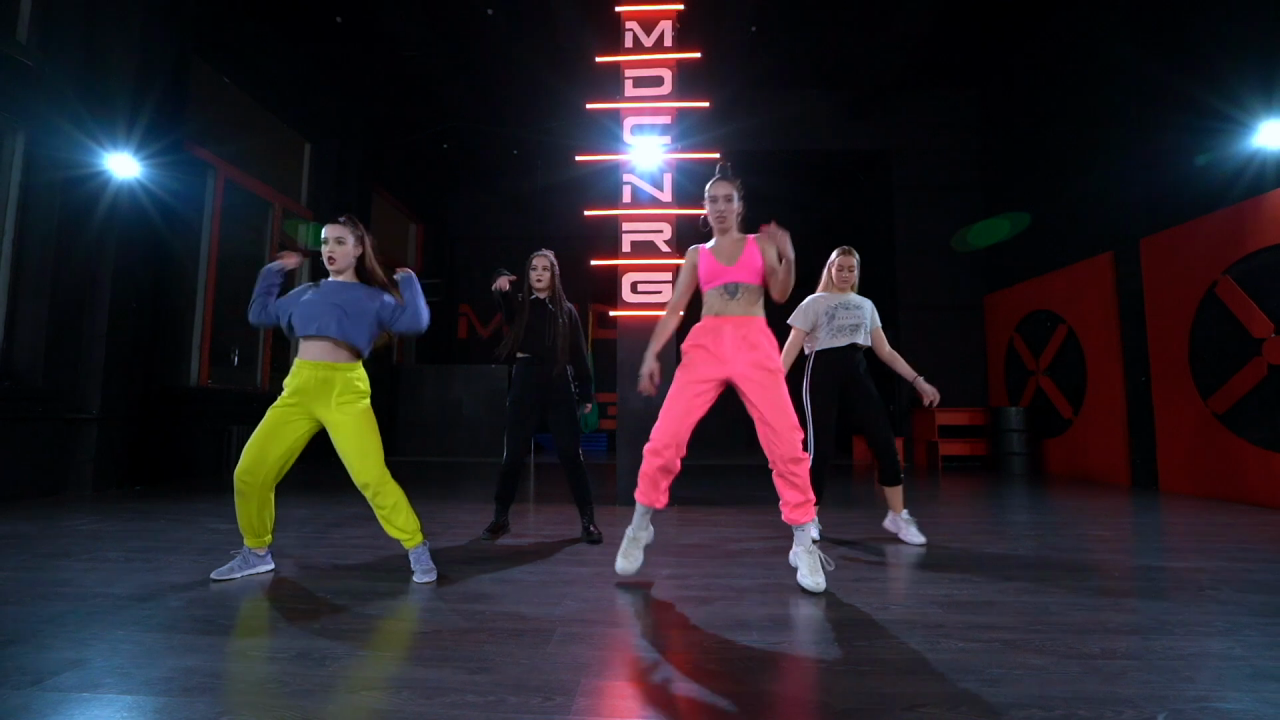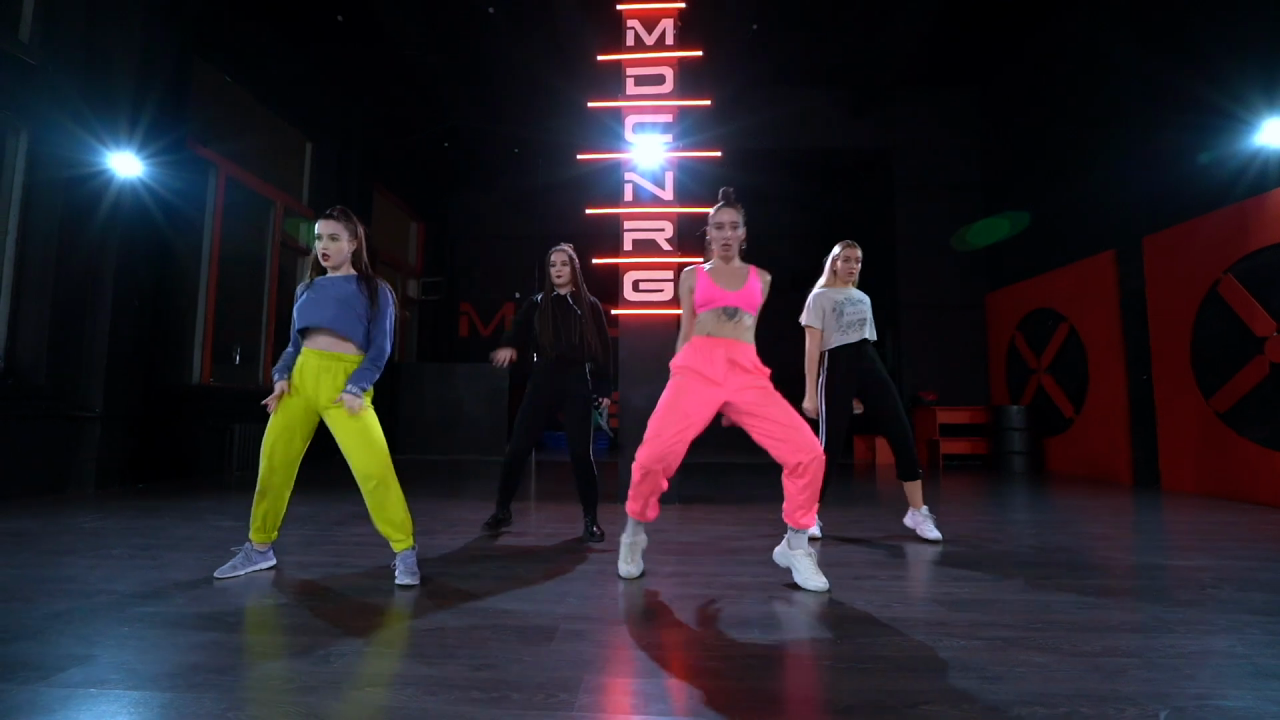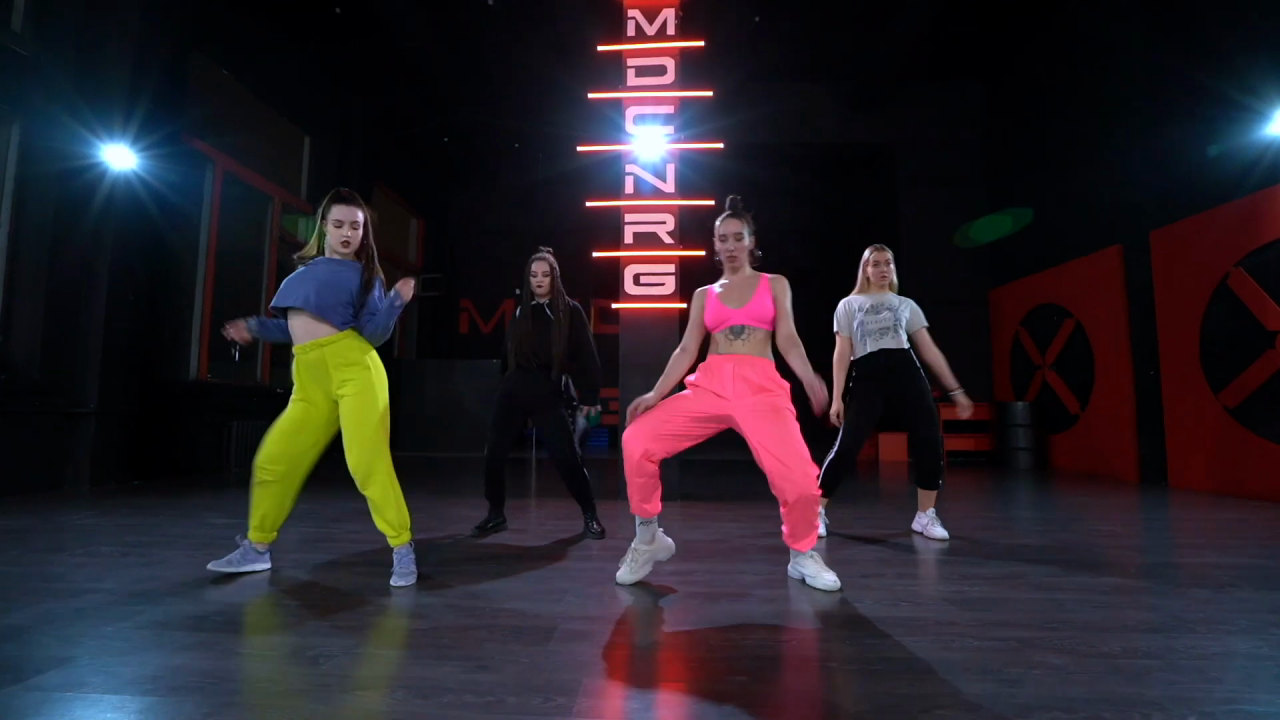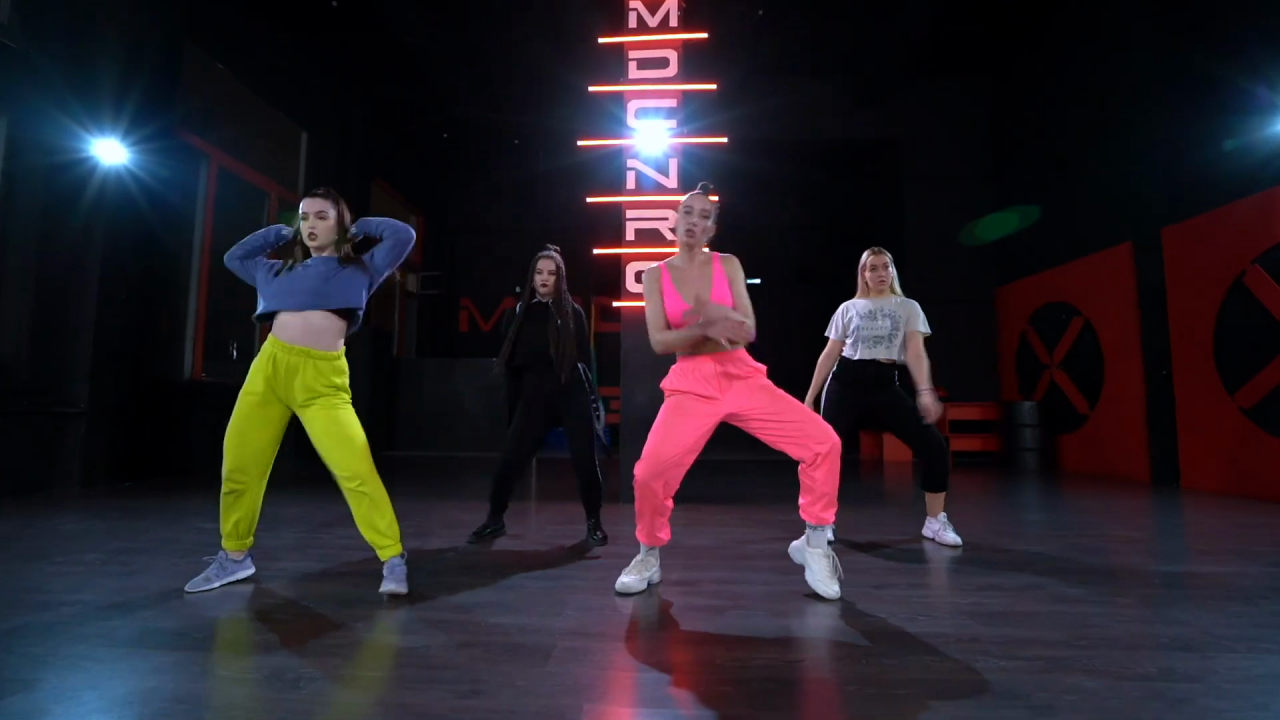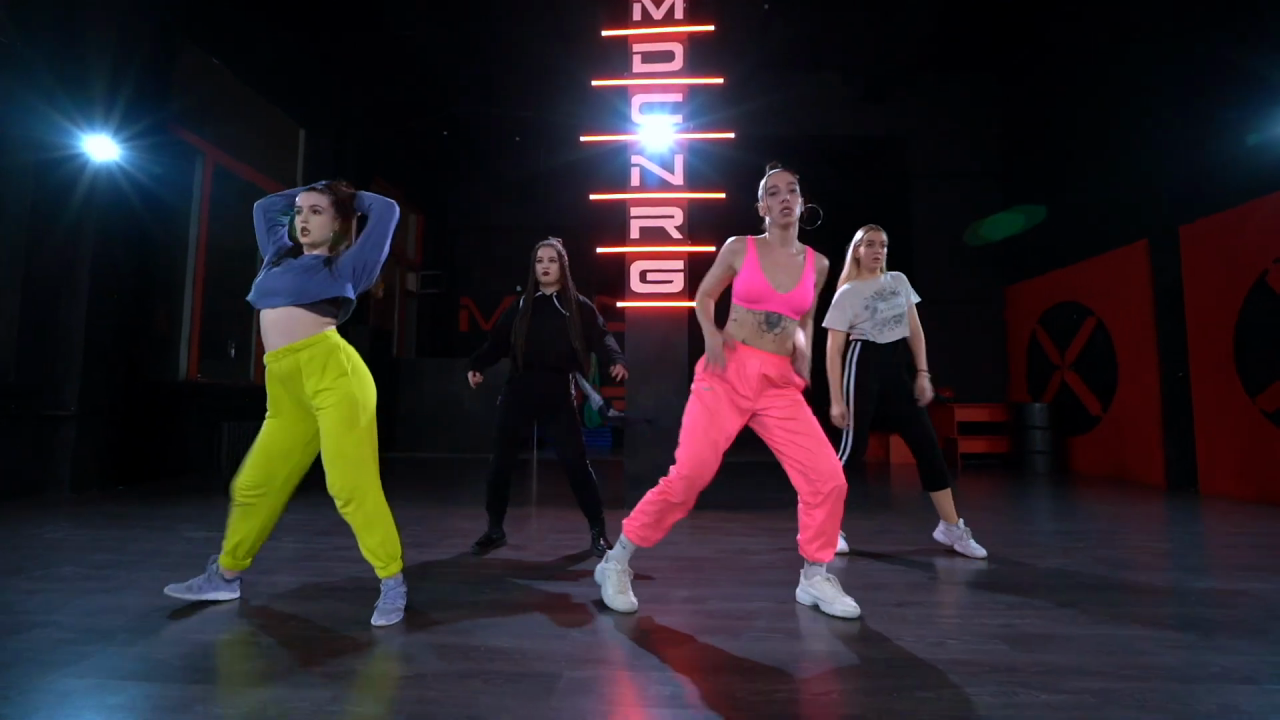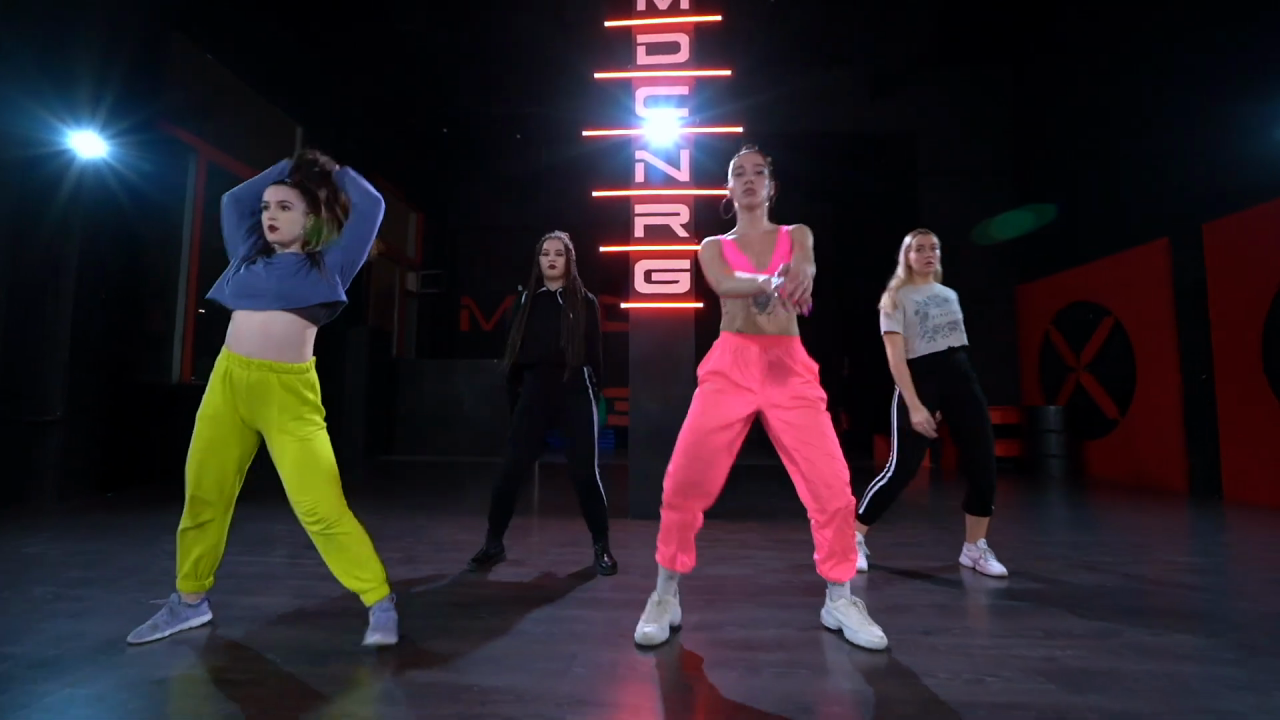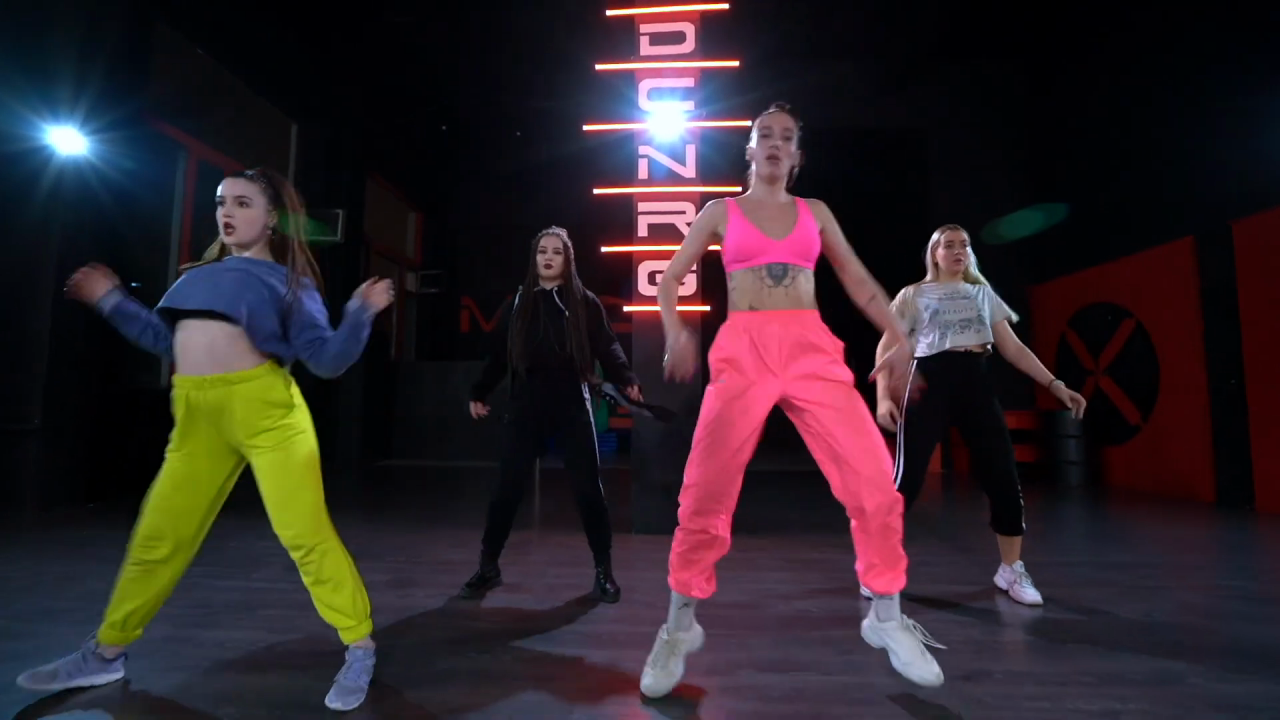
dt=0.4s
person 1, frame 1
left shoulder: (761, 240)
right shoulder: (696, 254)
left elbow: (780, 294)
right elbow: (675, 307)
left wrist: (786, 258)
right wrist: (651, 353)
left hip: (755, 346)
right hip: (708, 345)
left knee: (785, 444)
right knee: (667, 435)
left ankle: (803, 544)
right ankle: (640, 527)
person 1, frame 2
left shoulder: (759, 278)
right shoulder: (693, 274)
right elbow: (685, 332)
left wrist: (749, 398)
right wrist: (680, 375)
left hip: (746, 376)
right hip: (696, 370)
left knee: (808, 452)
right knee: (653, 455)
left ankle: (795, 547)
right ankle: (635, 533)
person 1, frame 3
left shoulder: (776, 284)
right shoulder: (704, 295)
left elbow: (788, 339)
right elbow: (687, 349)
left wrist: (808, 375)
right wrist: (657, 393)
left hip: (762, 389)
right hip: (709, 386)
left knee: (798, 483)
right knee: (637, 440)
left ankle: (802, 555)
right ankle: (648, 539)
person 1, frame 4
left shoulder: (728, 265)
right shoulder: (655, 275)
left elbow: (748, 330)
right elbow: (659, 342)
left wrist: (712, 314)
right wrist: (705, 328)
left hip: (742, 378)
right hip: (689, 386)
left knee: (823, 442)
right knee: (653, 471)
left ankle: (814, 545)
right ankle: (649, 557)
person 1, frame 5
left shoulder: (816, 264)
right shoulder: (739, 249)
right elbow: (703, 300)
left wrist: (803, 347)
right wrist: (711, 337)
left hip: (778, 385)
right hip: (725, 375)
left knee: (827, 478)
right knee: (690, 473)
left ankle: (815, 578)
right ankle: (617, 562)
person 1, frame 6
left shoulder: (798, 235)
right shoulder: (713, 247)
left elbow: (804, 275)
right elbow: (729, 286)
left wrist: (798, 275)
right wrist: (771, 280)
left hip: (791, 371)
right hip: (729, 369)
left knee: (831, 487)
right knee: (685, 480)
left ankle: (839, 600)
right ankle: (666, 595)
person 1, frame 7
left shoulder: (816, 213)
right shoulder: (720, 212)
left elbow: (859, 282)
right elbow: (670, 279)
left wrist: (899, 338)
right wrist: (674, 327)
left hip: (812, 352)
right hip: (742, 353)
left knee: (873, 478)
right knee: (706, 489)
person 2, frame 1
left shoulder: (374, 298)
right shoulder: (305, 293)
left elbow: (416, 324)
right elbow: (259, 316)
left wrist: (409, 282)
right wrist: (272, 271)
left hip: (345, 392)
right hip: (298, 390)
left knee: (372, 477)
right knee: (249, 473)
left ankle: (417, 550)
right ankle: (256, 552)
person 2, frame 2
left shoulder: (375, 290)
right shoulder: (307, 288)
left elbow: (380, 346)
right elbow: (296, 342)
left wrist: (357, 387)
right wrist: (281, 377)
left hip: (346, 385)
right hip: (302, 378)
left knee: (375, 470)
right knee: (273, 470)
left ankle: (405, 552)
right ankle: (259, 548)
person 2, frame 3
left shoulder: (365, 275)
right shoulder: (306, 269)
left elbow: (375, 330)
left wrist: (396, 301)
right wrist: (255, 328)
left hip: (355, 368)
right hip: (312, 381)
left knee: (367, 464)
right knee: (272, 463)
left ankle: (403, 550)
right ankle: (257, 548)
person 2, frame 4
left shoulder: (358, 269)
right shoulder: (284, 270)
left elbow: (404, 236)
right elbow: (236, 258)
left wrist: (360, 228)
right wrist: (282, 234)
left hip: (324, 383)
right hip: (268, 372)
left knee: (356, 471)
right knee: (239, 470)
left ankle: (393, 562)
right ankle: (235, 556)
person 2, frame 5
left shoulder: (348, 265)
right shoulder: (280, 257)
left elbow: (387, 211)
right elbow: (264, 208)
left wrist: (352, 199)
right wrist: (300, 201)
left hip: (333, 373)
right hip: (287, 392)
left knee: (351, 486)
right knee: (253, 486)
left ankle: (393, 582)
right ankle: (225, 575)
person 2, frame 6
left shoulder: (328, 266)
right shoulder: (248, 256)
left elbow: (370, 207)
right elbow: (234, 201)
left wrist: (334, 172)
right wrist: (291, 167)
left hip: (292, 399)
right hip: (228, 387)
left knee: (322, 509)
right knee: (204, 503)
left ankle: (380, 605)
right ankle: (190, 600)
person 2, frame 7
left shoulder: (291, 284)
right shoulder: (202, 274)
left elbow: (328, 361)
right elbow: (166, 339)
left wrist: (362, 311)
right wrist: (110, 301)
left hip: (268, 410)
right hip: (201, 420)
left knee: (304, 531)
right knee: (156, 539)
left ankle: (358, 650)
person 3, frame 1
left shoulder: (865, 305)
right shoulder: (813, 303)
left elbow: (884, 349)
right elbow: (792, 345)
left wrist: (918, 381)
left hip: (857, 371)
right hip: (822, 370)
left knee: (884, 442)
right knee: (821, 448)
left ankle: (898, 516)
person 3, frame 2
left shoulder: (863, 298)
right shoulder: (820, 297)
right elbow: (812, 346)
left wrist: (861, 392)
right wrist: (811, 392)
left hip: (870, 366)
right hip: (837, 368)
left knee: (902, 436)
right knee: (830, 445)
left ankle: (918, 513)
person 3, frame 3
left shoulder: (907, 305)
right shoulder: (849, 304)
left elbow: (929, 349)
right elbow: (842, 352)
left wrist: (956, 390)
right wrist: (838, 398)
left hip: (906, 373)
right hip: (867, 377)
left knee: (930, 445)
right knee: (846, 447)
left ankle: (925, 515)
right ankle: (817, 512)
person 3, frame 4
left shoulder: (908, 308)
right shoulder: (848, 309)
left elbow: (916, 353)
right elbow: (829, 355)
left wrist: (925, 392)
right wrist: (810, 399)
left hip: (885, 385)
right hip: (845, 382)
left knee: (933, 445)
left ankle: (936, 521)
person 3, frame 5
left shoulder: (899, 281)
right shoulder: (847, 294)
left elbow: (915, 330)
right elbow: (833, 349)
left wrist: (923, 374)
right wrist: (837, 399)
left hip: (899, 367)
right hip: (864, 366)
left knee: (927, 444)
right knee: (853, 448)
left ankle: (952, 527)
person 3, frame 6
left shoulder: (949, 295)
right shoulder: (897, 298)
right elbow: (895, 356)
left wrist: (947, 403)
right wrist: (914, 405)
left hip: (961, 376)
right hip: (920, 379)
left knee: (983, 464)
right knee: (902, 467)
left ankle: (975, 548)
right ankle: (855, 539)
person 3, frame 7
left shoulder: (984, 294)
right shoulder: (914, 295)
left elbow: (1012, 347)
right elbow: (887, 347)
left wrist: (1056, 385)
right wrist: (884, 396)
left hip: (976, 382)
right hip: (929, 380)
left knee: (1003, 480)
right knee: (908, 478)
left ankle: (1011, 570)
person 4, frame 1
left shoulder: (566, 311)
right shoulder: (519, 304)
left elbow: (579, 354)
right elbow: (505, 304)
left wrist: (586, 393)
right wrist: (502, 283)
left hip: (560, 386)
right hip: (525, 383)
left knee: (571, 454)
right knee: (513, 454)
left ankle: (587, 520)
right ankle: (501, 517)
person 4, frame 2
left shoulder: (589, 306)
right shoulder: (537, 304)
left elbow: (602, 350)
right elbow: (520, 333)
left wrist: (605, 389)
right wrist: (508, 347)
left hip: (577, 384)
right hip: (542, 382)
left knee: (581, 454)
right knee: (518, 448)
left ankle: (590, 519)
right ankle: (502, 509)
person 4, frame 3
left shoulder: (571, 311)
right shoulder: (521, 313)
left elbow: (586, 355)
right elbow: (509, 356)
left wrist: (589, 396)
right wrist: (498, 394)
left hip: (549, 394)
right hip: (513, 392)
left knee: (567, 458)
right knee: (495, 455)
left ankle: (590, 515)
right ankle: (496, 514)
person 4, frame 4
left shoulder: (572, 313)
right shoulder: (521, 312)
left elbow: (583, 357)
right elbow: (512, 364)
left wrist: (588, 397)
right wrist: (515, 410)
left hip: (573, 395)
right hip: (534, 396)
left knee: (585, 461)
right knee: (511, 460)
left ankle: (594, 522)
right ankle: (495, 520)
person 4, frame 5
left shoulder: (578, 306)
right shoulder: (522, 305)
left elbow: (600, 337)
right elbow: (497, 340)
left wrist: (615, 359)
right wrist: (477, 364)
left hip: (558, 393)
right hip: (519, 391)
left knee: (575, 463)
right knee: (502, 460)
left ankle: (597, 531)
right ankle: (495, 529)
person 4, frame 6
left shoulder: (583, 302)
right shoulder: (527, 302)
left elbow: (593, 354)
right elbow: (514, 353)
left wrist: (593, 397)
right wrist: (517, 397)
left hip: (575, 395)
right hip: (535, 394)
left knee: (584, 472)
right knee: (511, 471)
left ankle: (601, 547)
right ankle: (494, 544)
person 4, frame 7
left shoulder: (583, 302)
right shoulder: (519, 302)
left elbow: (607, 346)
right elbow: (500, 355)
left wrist: (626, 379)
right wrist: (479, 392)
left hip: (571, 402)
right hip: (528, 403)
left knee: (587, 487)
right knee: (507, 486)
left ankle: (603, 570)
right ankle: (489, 566)
